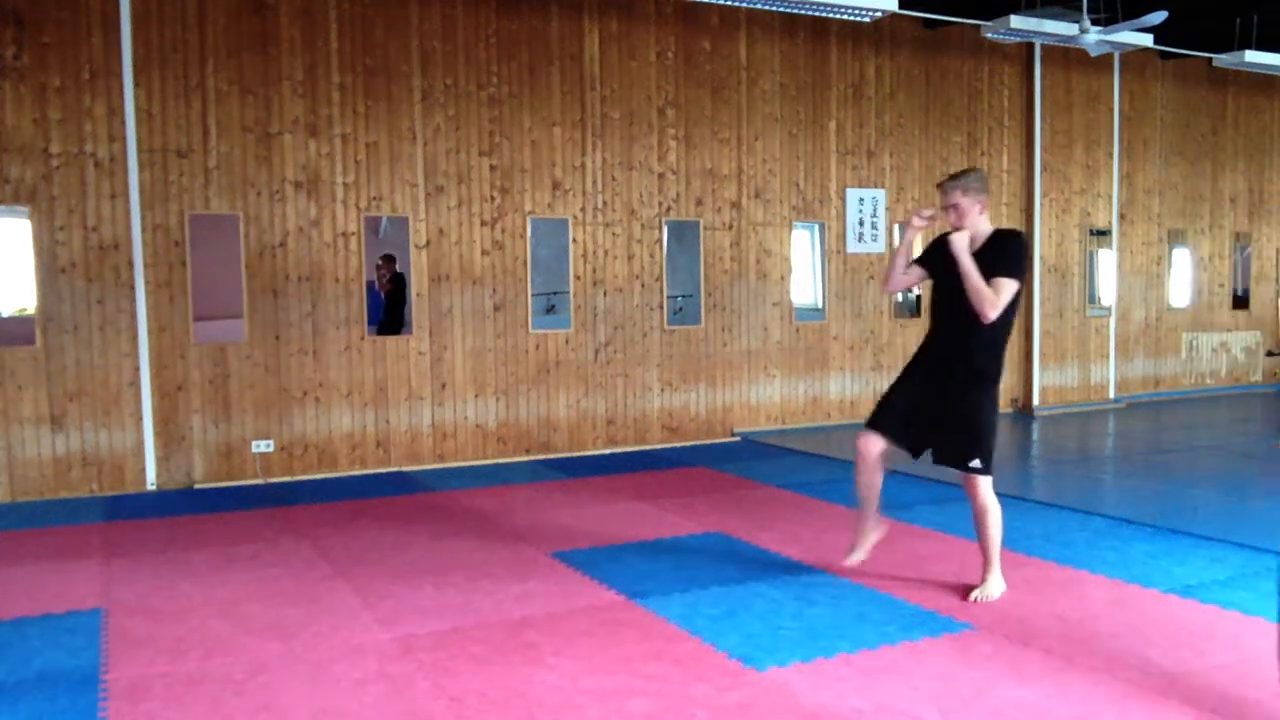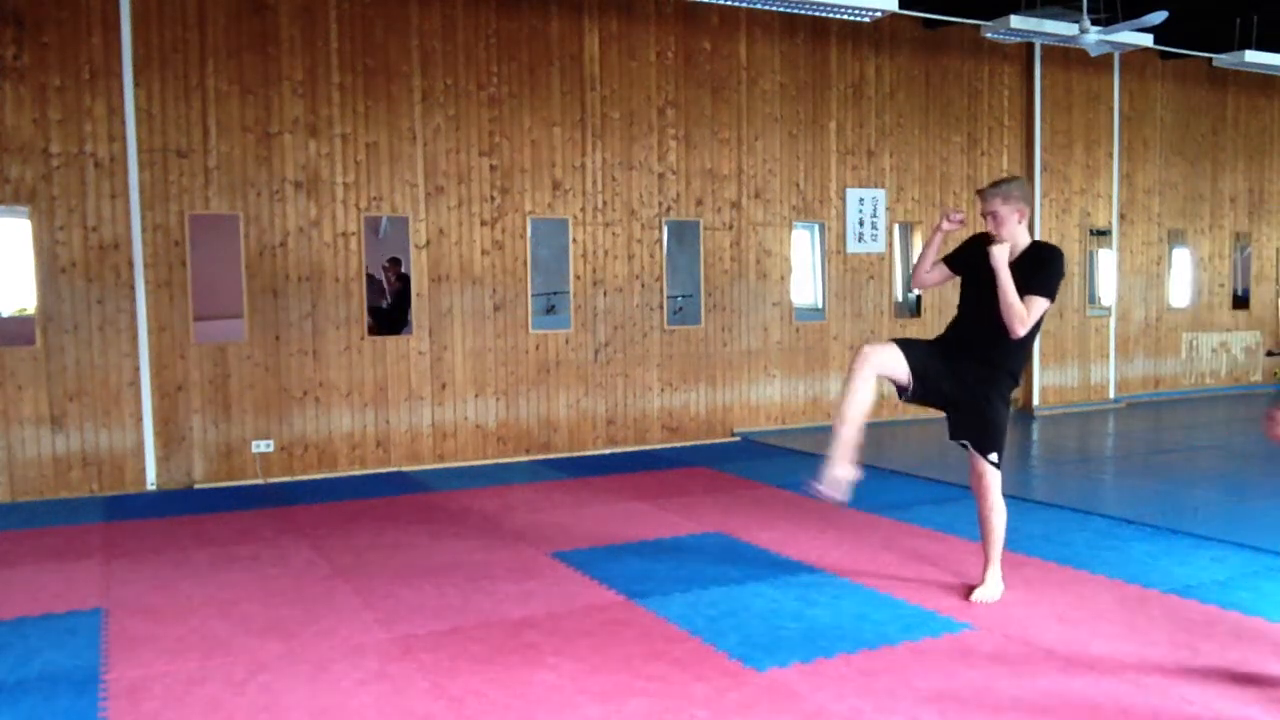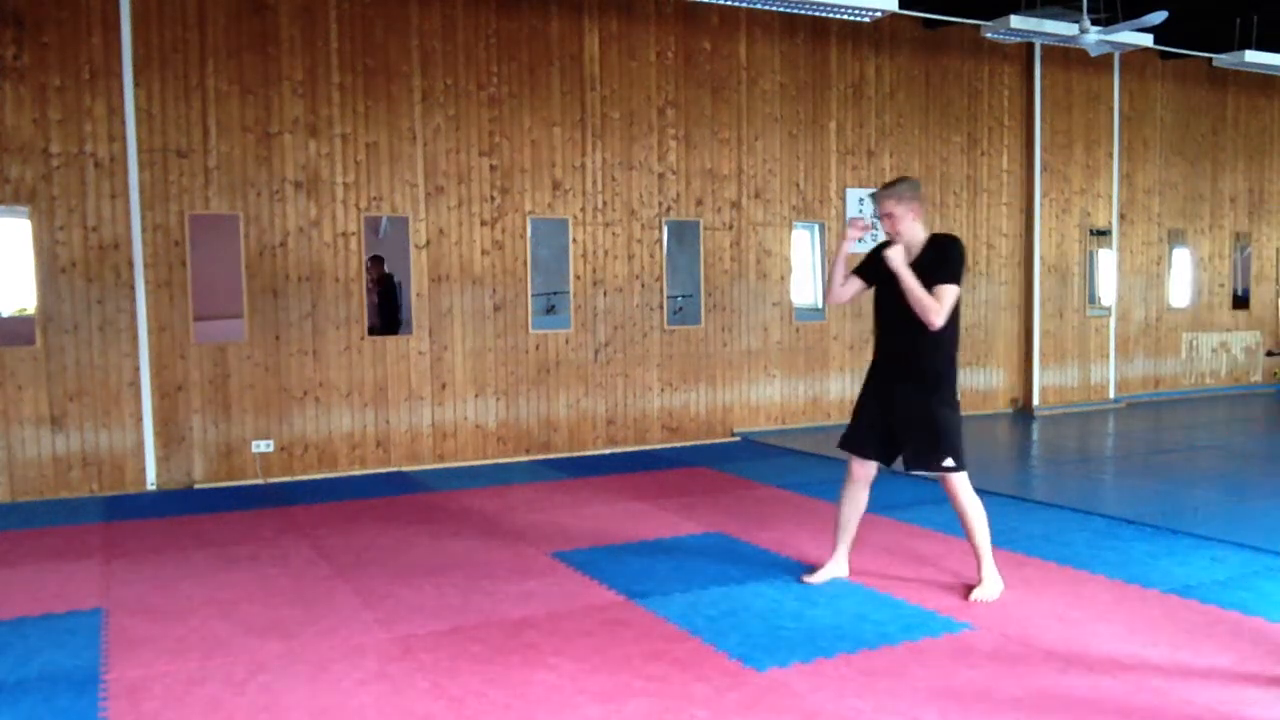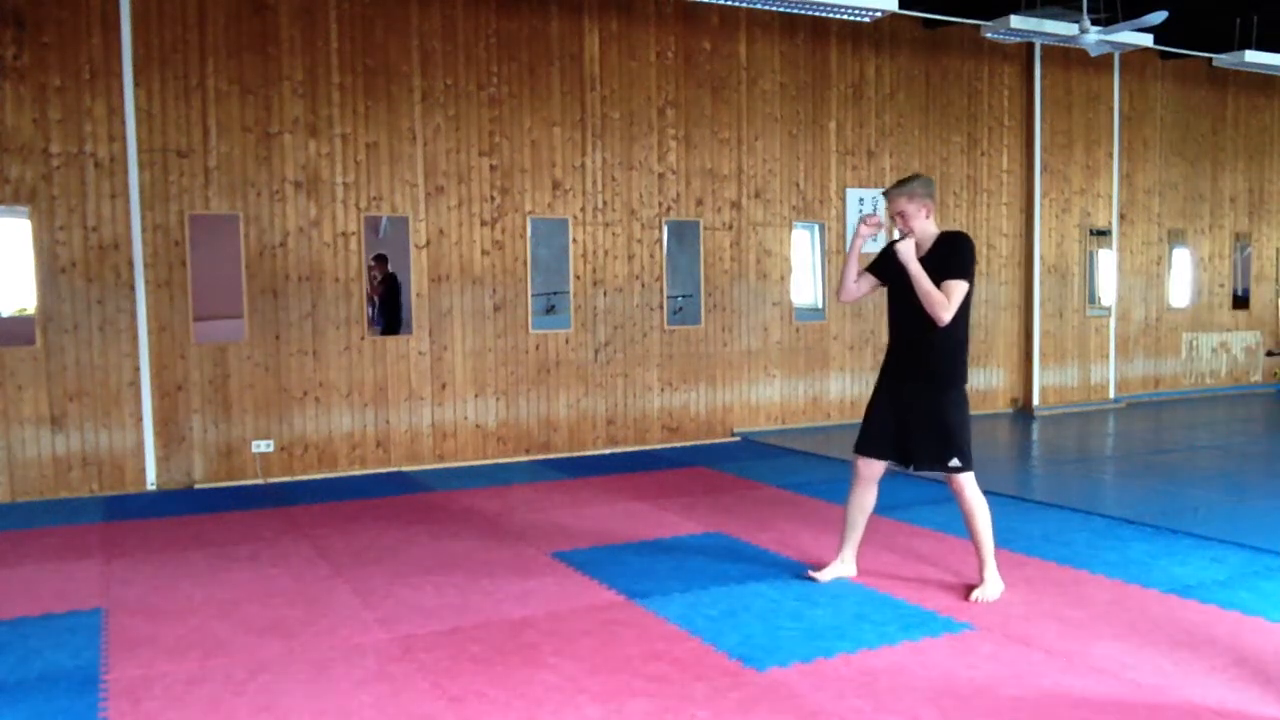
dt=0.7s
person 1, frame 1
left shoulder: (1010, 245)
right shoulder: (944, 246)
left elbow: (990, 310)
right elbow: (893, 284)
left wrist: (963, 255)
right wrist: (910, 234)
left hip: (973, 381)
right hip: (926, 369)
left knee: (977, 483)
right knee: (868, 445)
left ankle: (994, 574)
right ankle: (870, 524)
person 1, frame 2
left shoulder: (1048, 260)
right shoulder: (977, 248)
left elbow: (1019, 326)
right elbow: (921, 279)
left wrist: (1000, 267)
right wrist: (936, 235)
left hip: (989, 379)
right hip: (945, 358)
left knee: (985, 478)
right knee: (870, 358)
left ankle: (992, 575)
right ankle: (841, 464)
person 1, frame 3
left shoulder: (947, 249)
right shoulder: (882, 254)
left elbow: (935, 317)
right elbow: (835, 296)
left wrist: (900, 268)
right wrist: (846, 245)
left hip: (931, 387)
right hip: (885, 380)
left knee: (954, 482)
right knee: (858, 470)
left ankle: (989, 573)
right ankle: (839, 560)
person 1, frame 4
left shoulder: (957, 246)
right shoulder: (895, 253)
left elbow: (944, 313)
right elbow: (847, 293)
left wrist: (910, 262)
right wrist: (858, 241)
left hip: (941, 385)
right hip: (897, 378)
left knee: (961, 481)
right knee: (866, 469)
left ankle: (990, 574)
right ankle: (846, 559)
